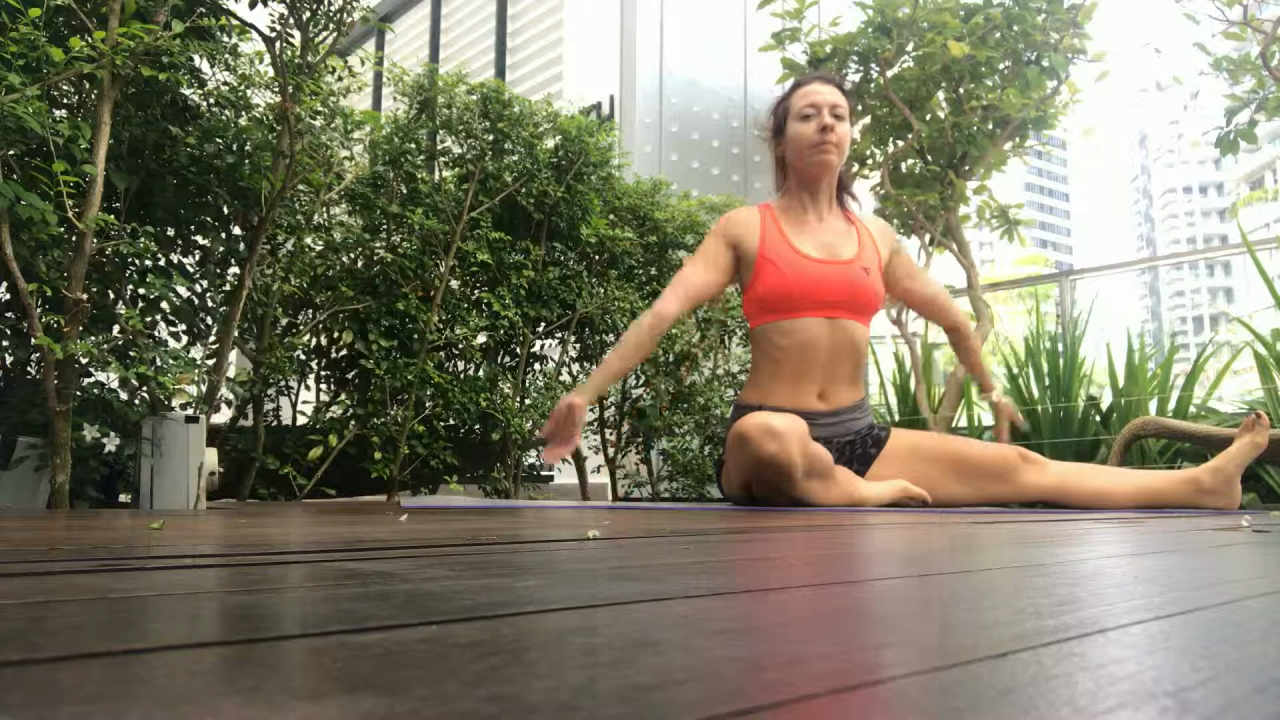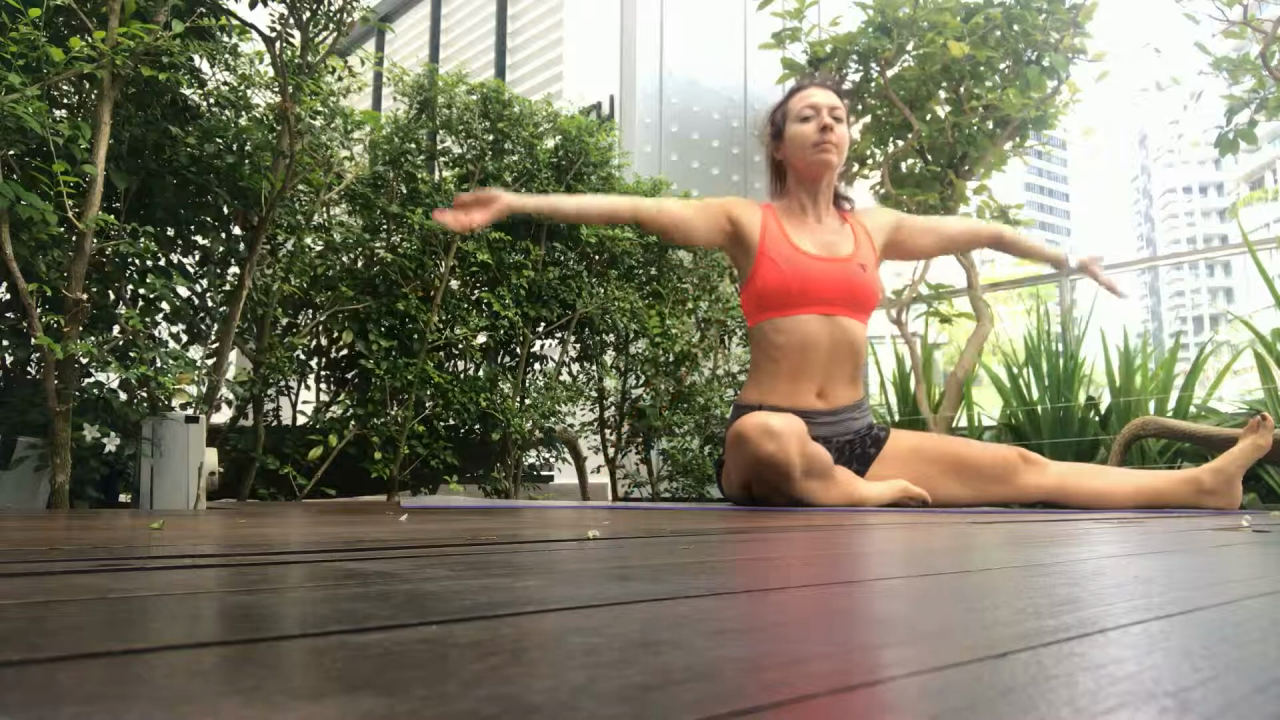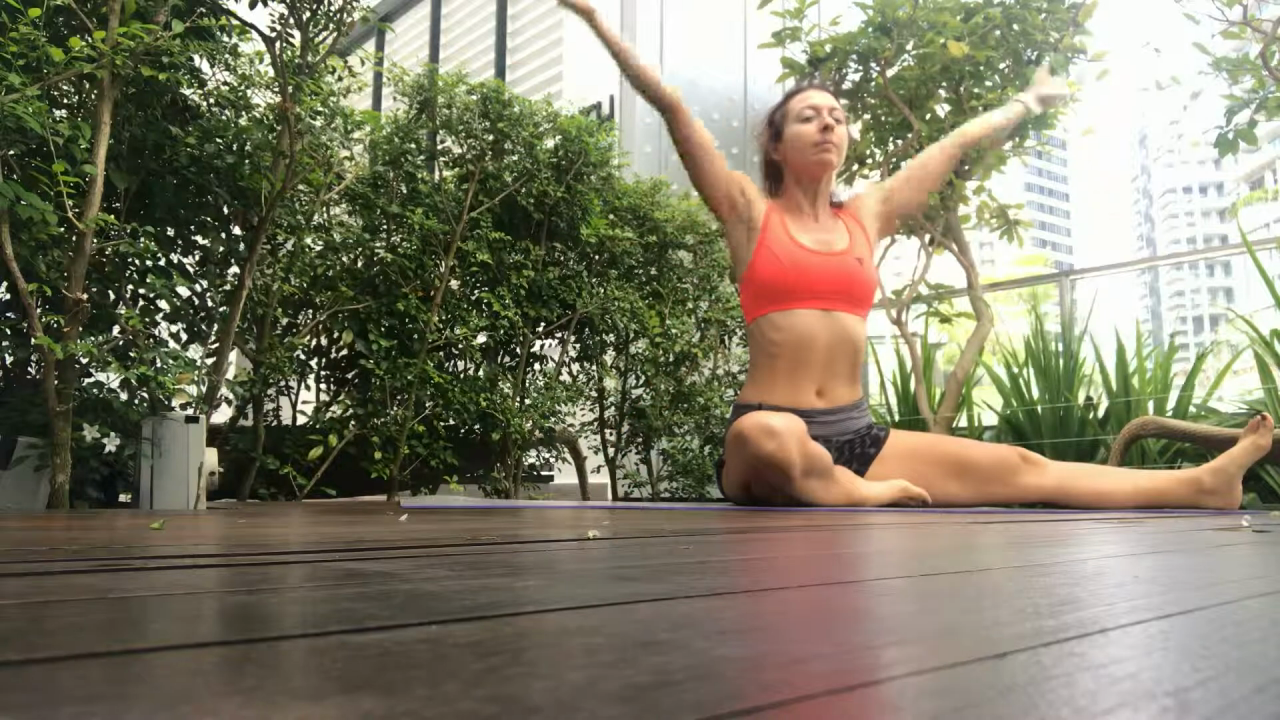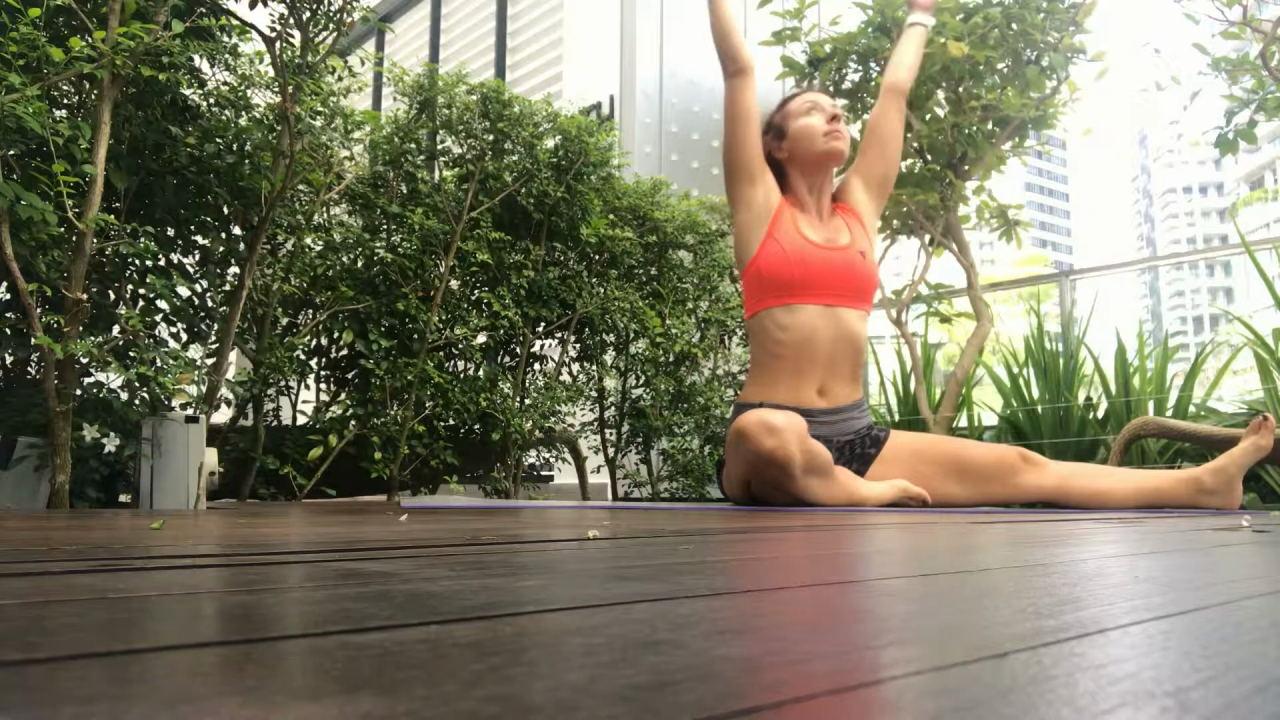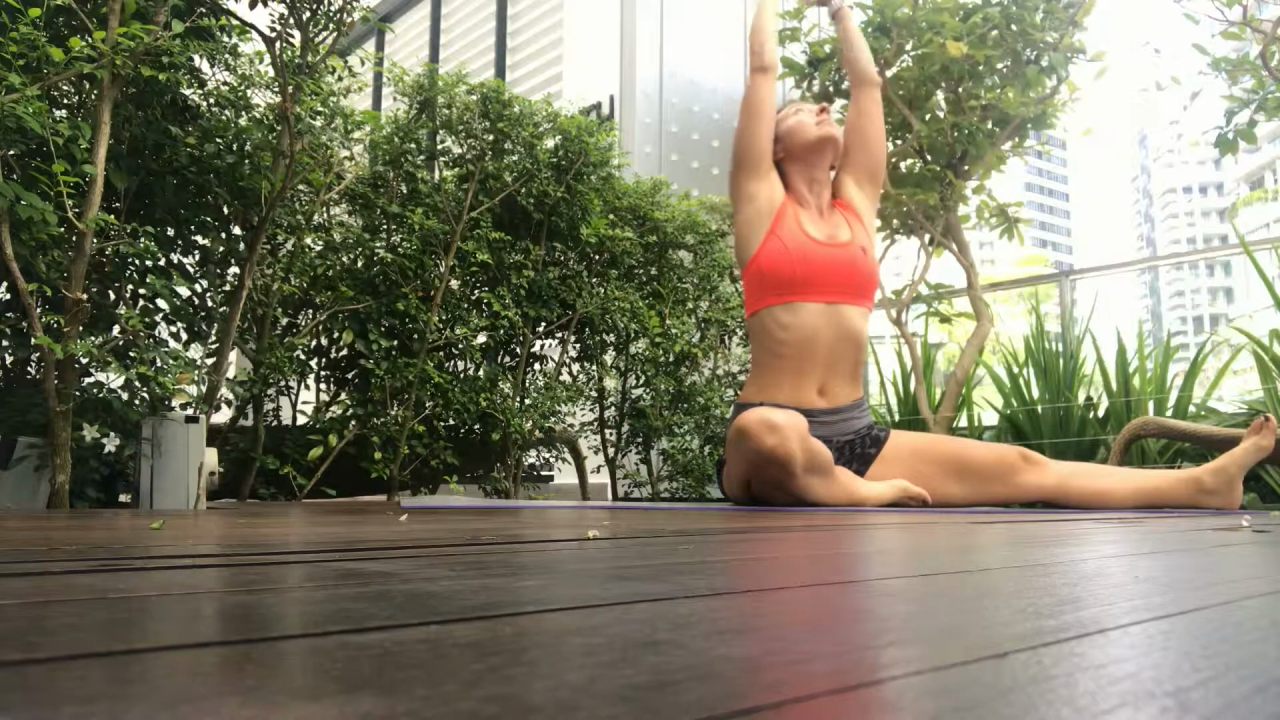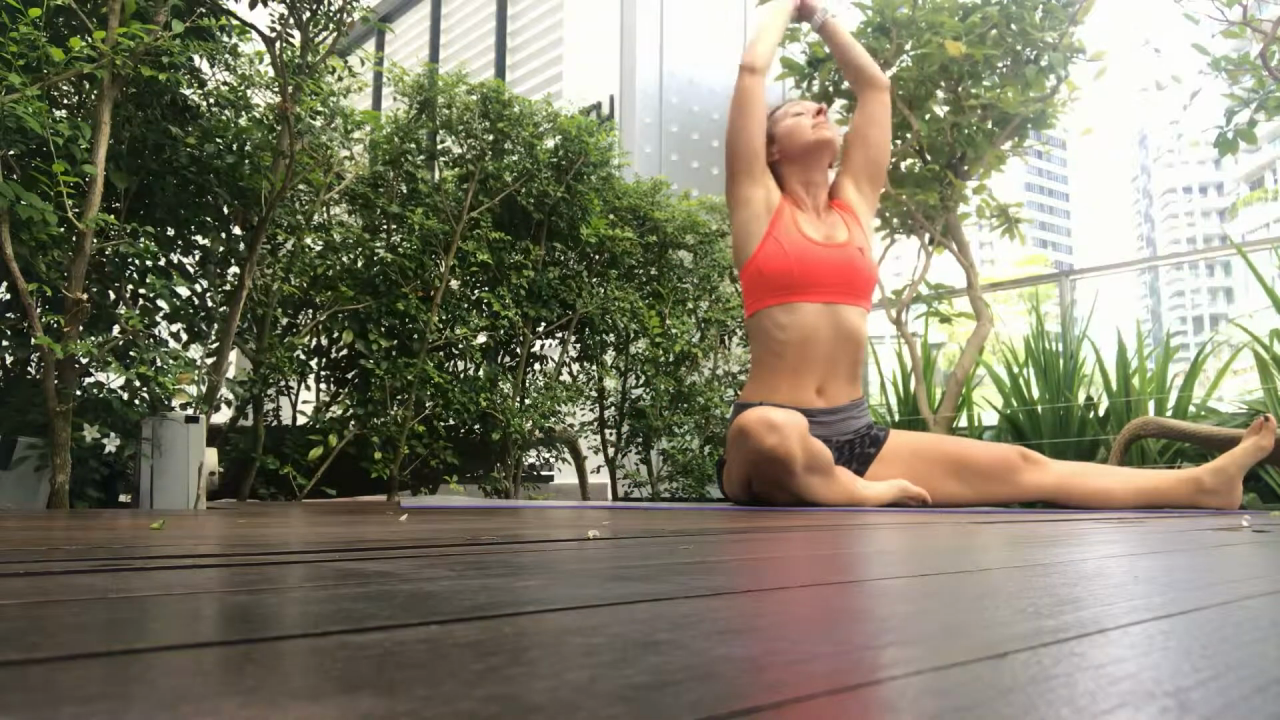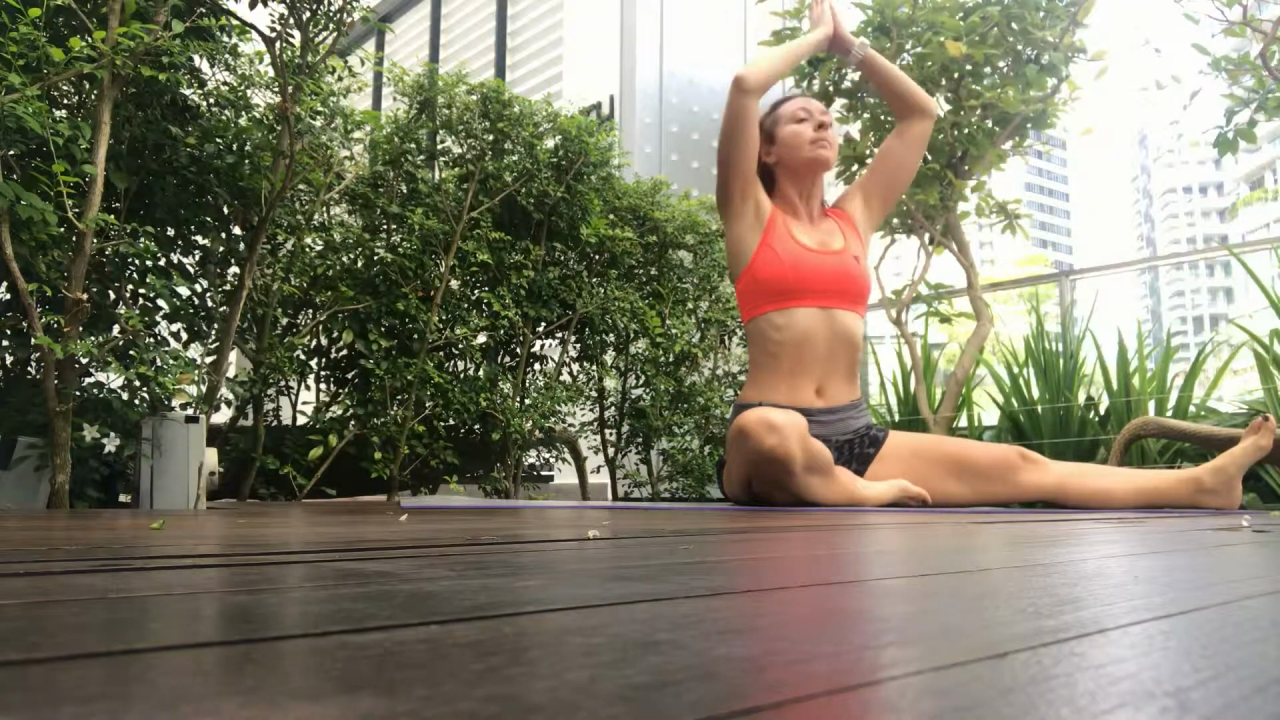
dt=0.3s
person 1, frame 1
left shoulder: (873, 236)
right shoulder: (747, 229)
left elbow: (945, 308)
right elbow: (663, 311)
left wrist: (988, 386)
right wrist: (586, 391)
left hip: (863, 433)
right hip: (763, 444)
left knee: (1018, 467)
right knee: (771, 437)
left ankle: (1198, 486)
right ankle: (869, 500)
person 1, frame 2
left shoulder: (873, 228)
right shoulder: (745, 221)
left elbow: (974, 232)
right elbow: (636, 211)
left wrist: (1064, 258)
right wrist: (518, 203)
left hip: (858, 434)
right hip: (768, 445)
left knee: (1019, 466)
right knee: (770, 435)
left ankle: (1194, 485)
right ankle: (868, 499)
person 1, frame 3
left shoulder: (867, 217)
right shoulder: (751, 215)
left elbow: (953, 144)
right elbow: (673, 107)
left wrist: (1027, 101)
left hip: (859, 436)
right hip: (773, 440)
left knee: (1015, 466)
right knee: (770, 440)
right ankle: (869, 498)
person 1, frame 4
left shoulder: (859, 210)
right shoulder: (761, 207)
left elbow: (893, 93)
right elbow: (739, 73)
left hip: (856, 436)
right hip: (761, 452)
left knee: (1023, 469)
right knee: (766, 435)
right ankle: (858, 495)
person 1, frame 5
left shoulder: (857, 204)
right shoulder: (762, 203)
left elbow: (867, 83)
right elbow: (762, 71)
left hip: (853, 436)
right hip: (770, 446)
left knee: (1024, 468)
right knee: (766, 432)
right ankle: (861, 496)
person 1, frame 6
left shoulder: (853, 207)
right shoulder: (759, 205)
left elbow: (873, 85)
right elbow: (751, 69)
left hip: (853, 436)
right hip: (771, 441)
left knee: (1023, 467)
right knee: (768, 430)
right ankle: (861, 496)
person 1, frame 7
left shoulder: (853, 220)
right shoulder: (751, 216)
left elbow: (921, 114)
right elbow: (743, 87)
left wrist: (851, 48)
left hip: (852, 436)
right hip: (772, 445)
left knee: (1022, 467)
right knee: (768, 432)
right ankle: (864, 494)
